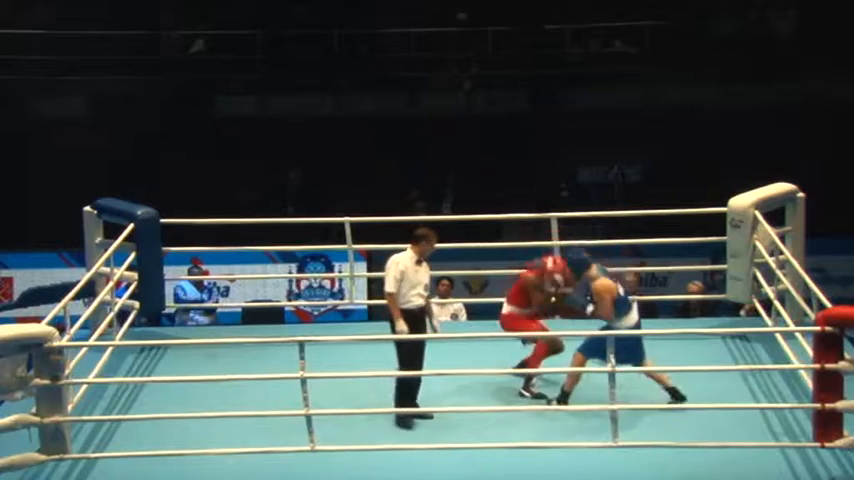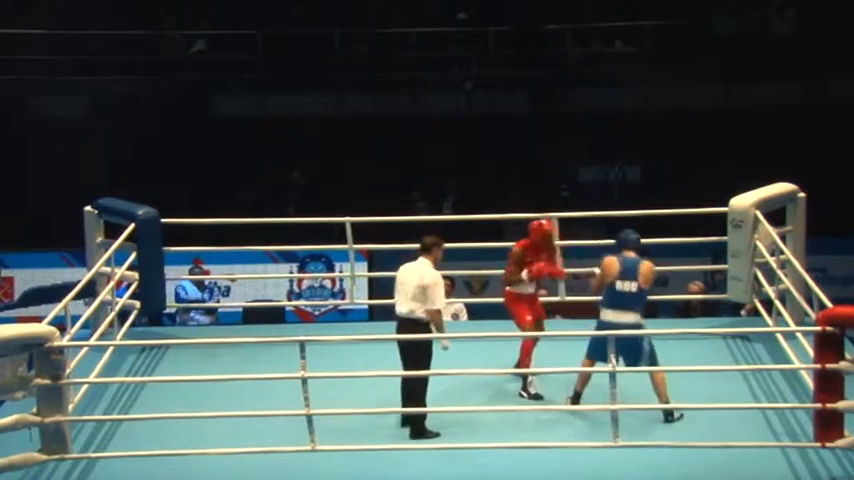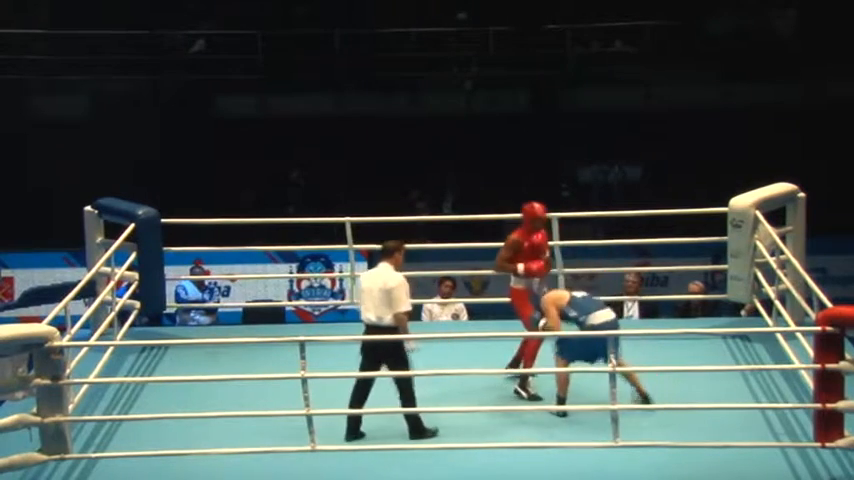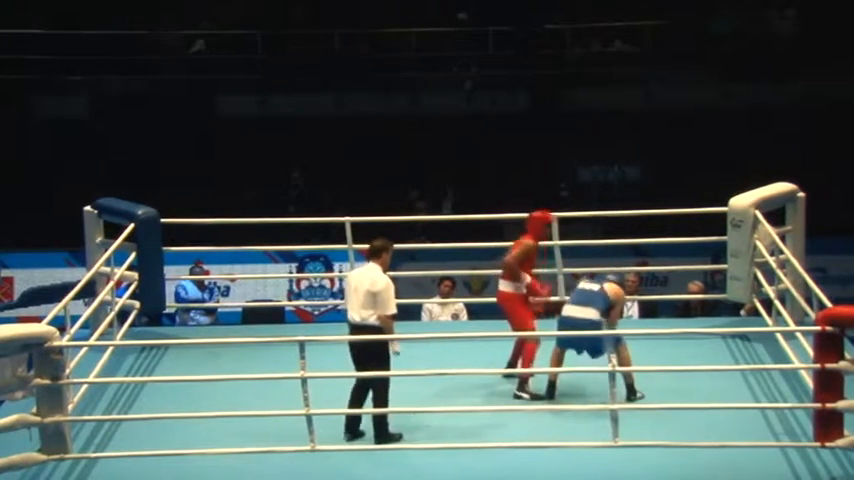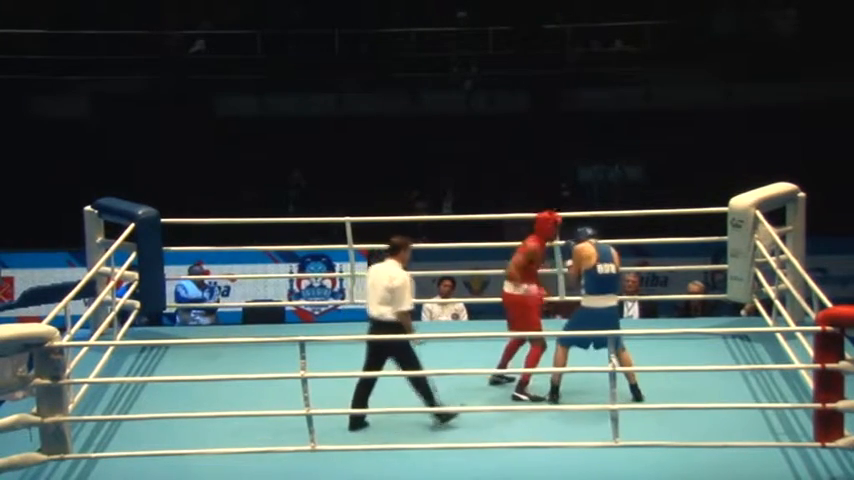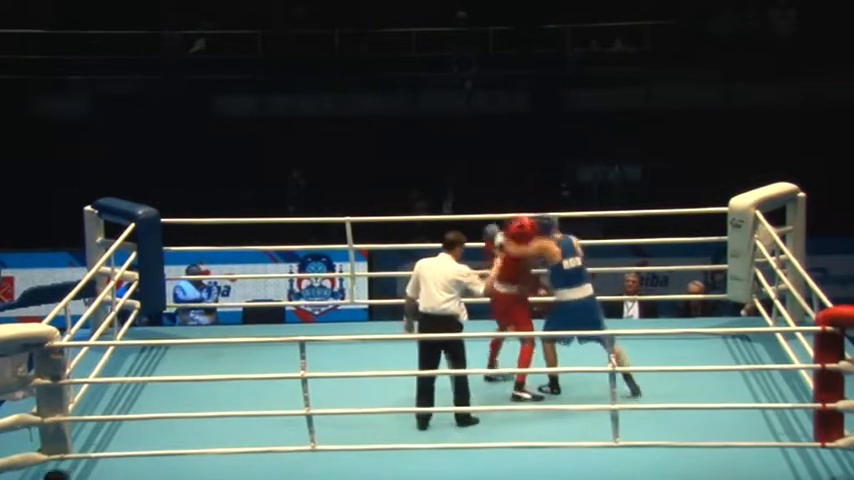
dt=0.7s
person 1, frame 1
left shoulder: (423, 265)
right shoulder: (398, 261)
right elbow: (390, 293)
left wrist: (432, 319)
right wrist: (398, 320)
left hip: (418, 317)
right hip: (404, 317)
left knee: (417, 365)
right knee: (406, 365)
left ankle: (411, 406)
right ankle: (401, 411)
person 1, frame 2
left shoulder: (404, 269)
right shoulder: (432, 275)
right elbow: (434, 311)
right wrist: (442, 335)
left hip: (402, 325)
right hip: (419, 328)
left knee: (408, 374)
right knee: (419, 379)
left ankle: (406, 416)
right ankle: (417, 428)
person 1, frame 3
left shoulder: (365, 277)
right shoulder: (396, 279)
left elbow: (363, 307)
right elbow: (400, 315)
left hip: (370, 334)
right hip: (389, 335)
left knee: (363, 382)
right knee: (404, 383)
left ankle: (352, 429)
right ankle: (416, 429)
person 1, frame 4
left shoulder: (353, 275)
right shoulder: (382, 281)
left elbow: (348, 305)
right elbow: (385, 317)
right wrist: (393, 341)
left hip: (355, 333)
right hip: (374, 336)
left knee: (363, 380)
right knee: (380, 385)
left ankle: (352, 428)
right ankle: (381, 433)
person 1, frame 5
left shoulder: (373, 270)
right shoulder: (401, 276)
right elbow: (403, 312)
right wrist: (412, 334)
left hip: (375, 329)
right hip: (393, 330)
left knee: (369, 374)
right knee: (415, 373)
left ankle: (356, 419)
right ankle: (438, 412)
person 1, frame 6
left shoulder: (422, 264)
right shoulder: (460, 270)
left elbow: (410, 296)
right elbow: (482, 289)
left wrist: (409, 319)
left hip: (427, 322)
right hip: (449, 323)
left knee: (426, 371)
right knee: (458, 370)
left ankle: (423, 418)
right ankle: (463, 416)
person 2, frame 1
left shoulder: (553, 278)
right shoulder: (530, 279)
left elbow: (564, 309)
right elbow: (541, 307)
right wrist: (550, 286)
left hip: (526, 315)
right hip: (511, 317)
left knee: (557, 346)
right knee: (545, 339)
left ankle: (522, 366)
right ankle: (527, 386)
person 2, frame 2
left shoulder: (549, 248)
right shoulder: (519, 250)
left elbow: (553, 269)
right elbow: (509, 280)
left wrist: (556, 272)
right wrist: (529, 273)
left hip: (531, 293)
right hip: (515, 295)
left knee: (538, 331)
right knee: (530, 332)
left ankle: (520, 366)
right ankle: (526, 385)
person 2, frame 3
left shoulder: (542, 234)
right shoulder: (516, 238)
left elbow: (546, 264)
right elbow: (498, 265)
left wrist: (543, 250)
right wrist: (523, 268)
left hip: (535, 290)
right hip: (521, 292)
left knee: (535, 332)
left ankle: (514, 365)
right ankle: (523, 384)
person 2, frame 4
left shoulder: (530, 243)
right shoulder: (528, 243)
right elbow: (508, 263)
left wrist: (538, 289)
right wrist: (529, 282)
left hip: (520, 294)
right hip: (509, 295)
left knee: (525, 334)
right knee: (532, 337)
left ankle: (511, 367)
right ankle: (522, 387)
person 2, frame 5
left shoulder: (531, 242)
right shoulder: (534, 247)
right elbow: (511, 268)
left wrist: (534, 290)
right wrist: (527, 290)
left hip: (510, 294)
right hip: (520, 297)
left knee: (520, 336)
right knee: (538, 343)
left ankle: (498, 374)
right ankle: (521, 389)
person 2, frame 6
left shoulder: (497, 239)
right shoulder: (518, 255)
left hip: (496, 292)
right hip: (511, 296)
left knee: (503, 328)
right knee: (528, 341)
left ankle: (490, 369)
right ankle: (520, 388)
person 3, frame 1
left shoulder: (599, 284)
right shoulder: (595, 268)
left elbow: (608, 315)
left wrist: (589, 308)
left hip: (621, 328)
right hip: (632, 322)
left knee: (580, 355)
right knee: (640, 363)
left ankle: (562, 398)
right ankle: (675, 394)
person 3, frame 2
left shoulder: (609, 262)
right shoulder: (648, 268)
left elbow: (596, 288)
left hip: (607, 323)
right hip: (633, 325)
left knee: (589, 359)
right knee: (653, 366)
left ankle: (575, 400)
right ankle: (667, 411)
person 3, frame 3
left shoulder: (548, 299)
right shoulder: (565, 293)
left elbow: (555, 327)
left wrist: (543, 324)
left hip: (596, 326)
right hip: (611, 321)
left knee: (561, 359)
right knee: (615, 360)
left ankle: (560, 406)
right ankle: (643, 395)
person 3, frame 4
left shoulder: (583, 282)
right shoulder: (618, 291)
right elbow: (612, 322)
left hip: (568, 318)
right hip: (592, 321)
left knee: (560, 347)
right knee: (620, 346)
left ankle: (550, 390)
right ankle: (631, 392)
person 3, frame 5
left shoulder: (580, 248)
right shoulder: (612, 251)
left elbow: (573, 279)
left wrist: (571, 263)
left hip: (589, 309)
right hip: (611, 308)
left knee: (563, 344)
right knee: (619, 348)
left ankle: (554, 391)
right ankle: (636, 391)
person 3, frame 6
left shoulder: (544, 244)
right shoulder: (573, 241)
left elbow: (515, 251)
left hip: (567, 302)
right hip: (588, 298)
left knee: (548, 340)
right knee: (608, 341)
left ankle: (554, 384)
right ankle: (630, 382)
